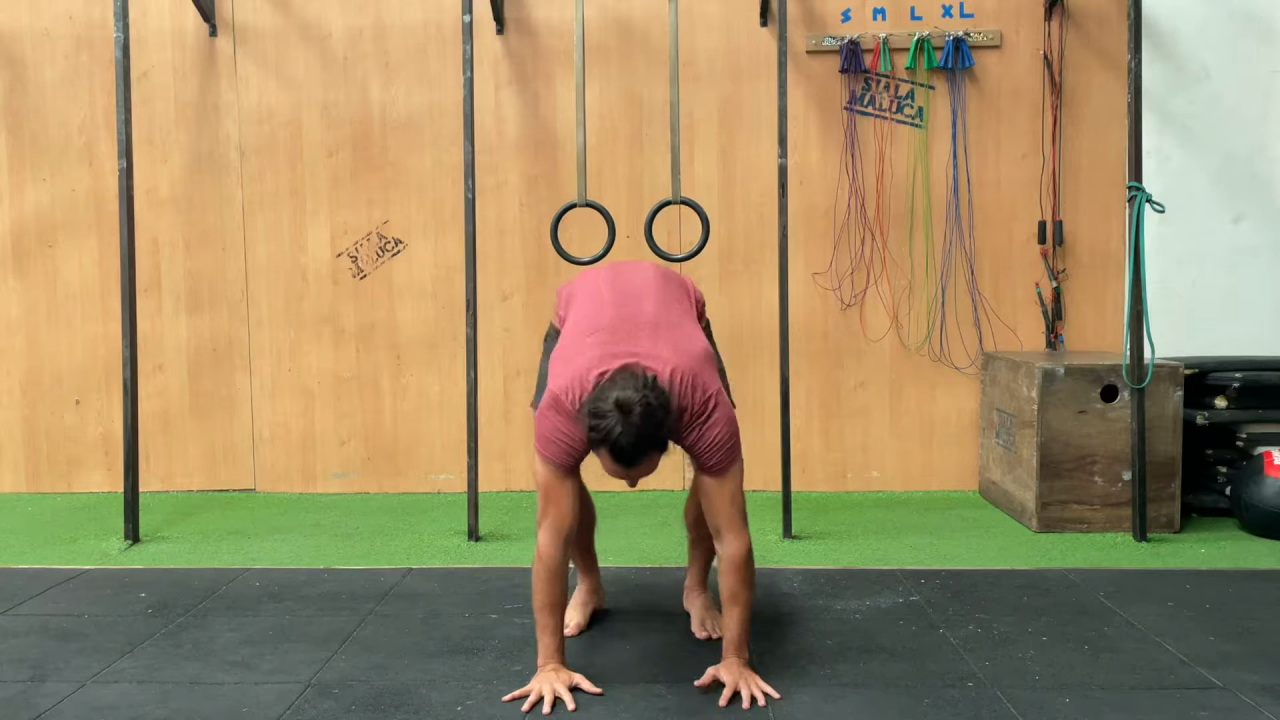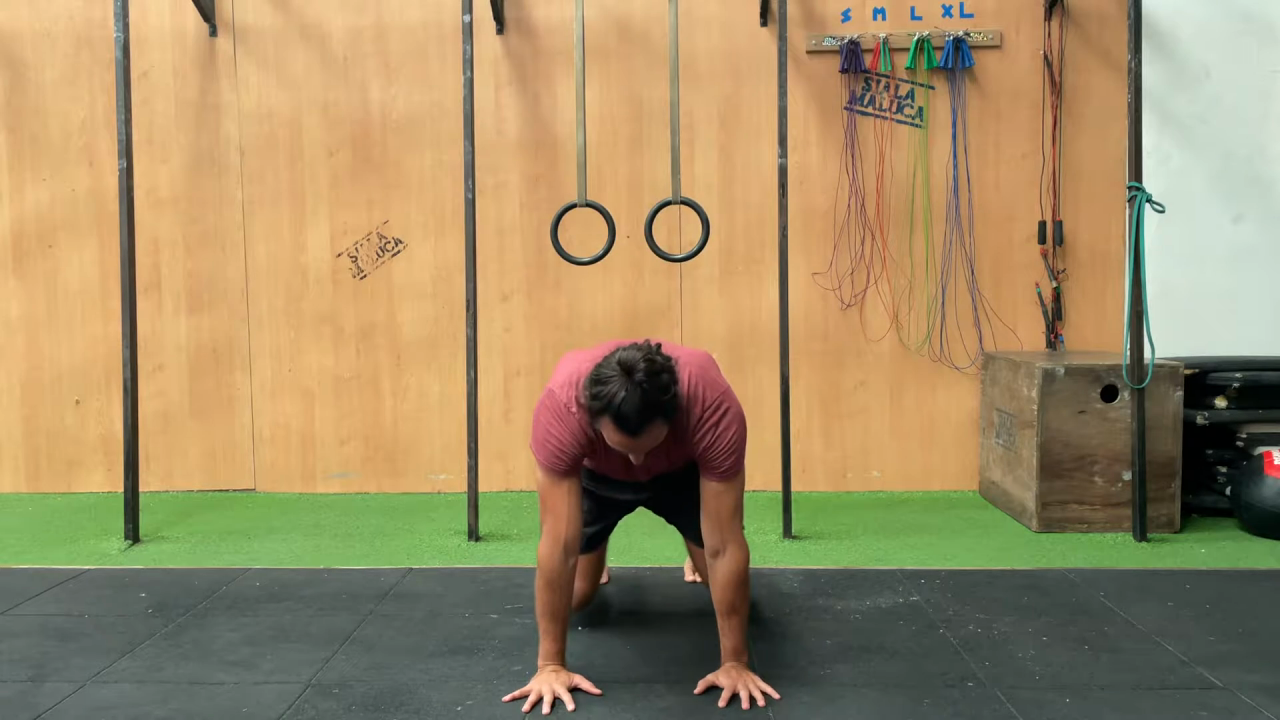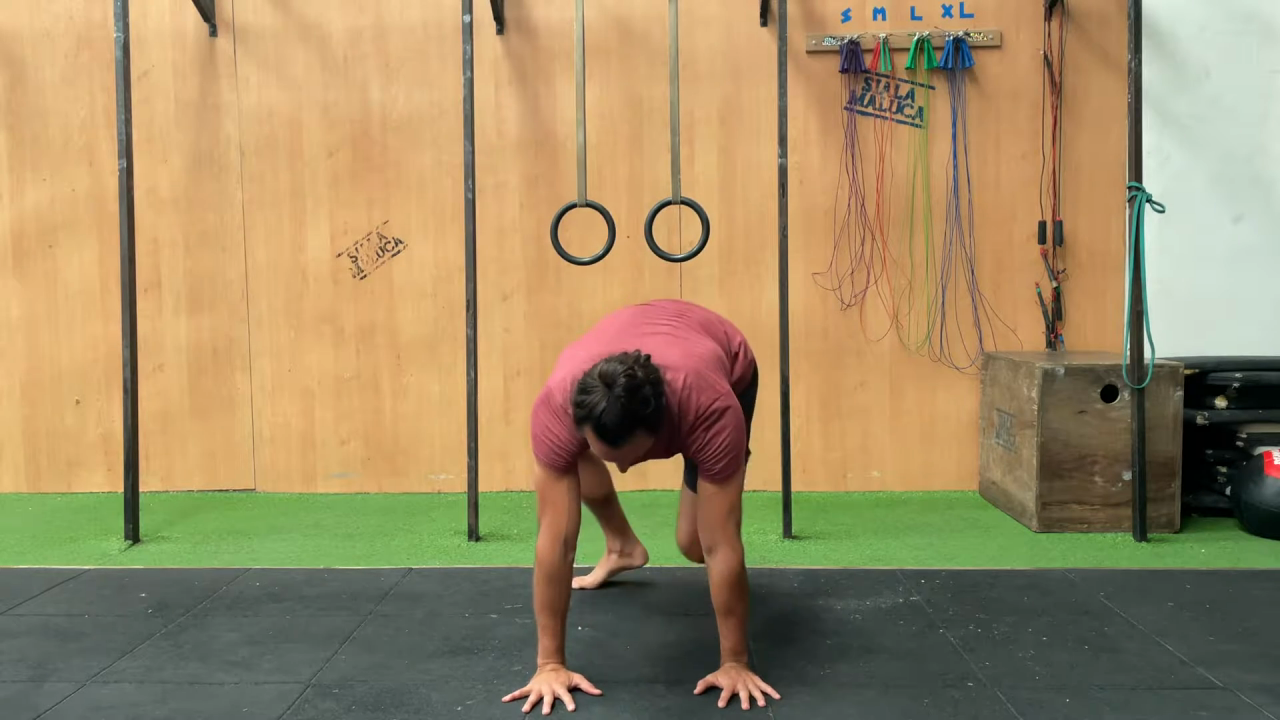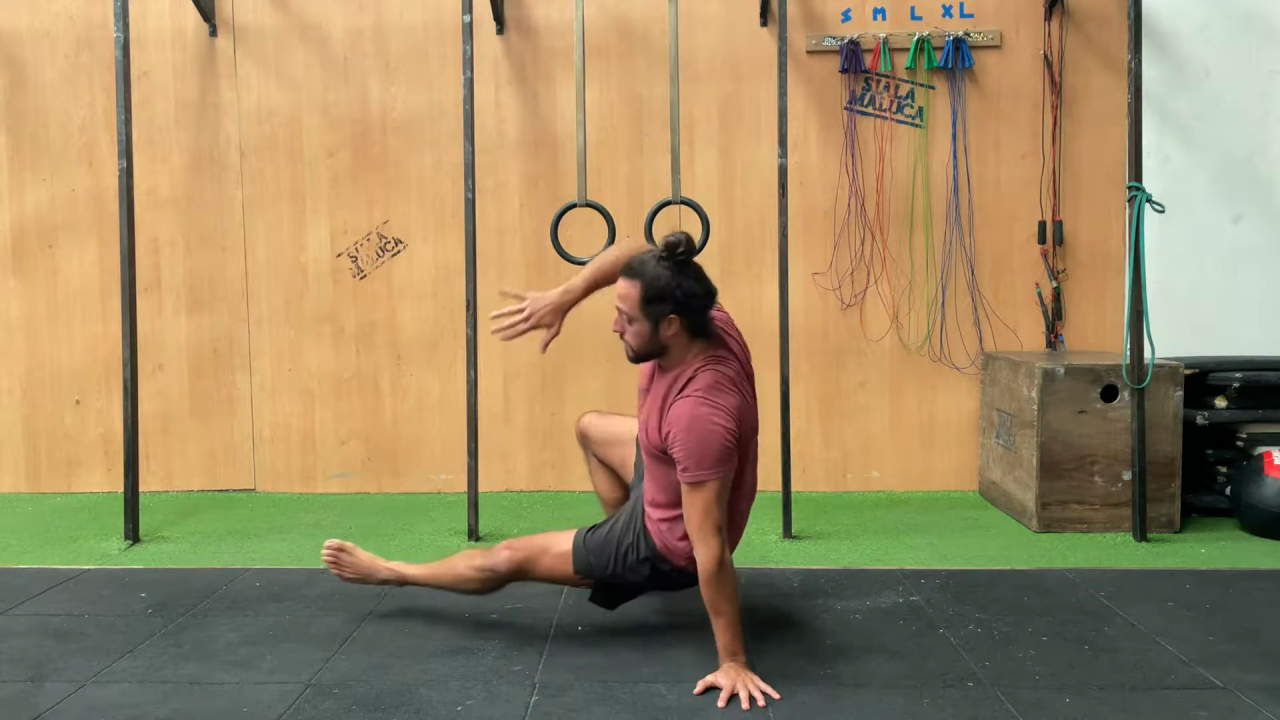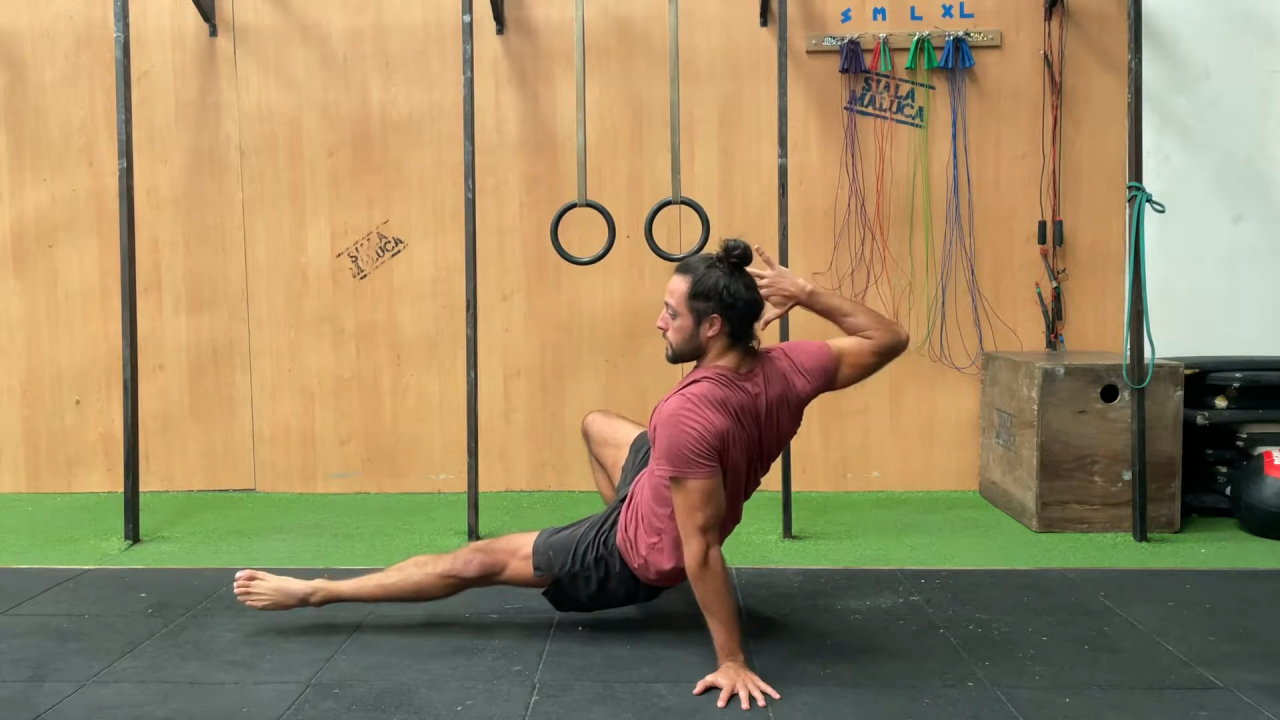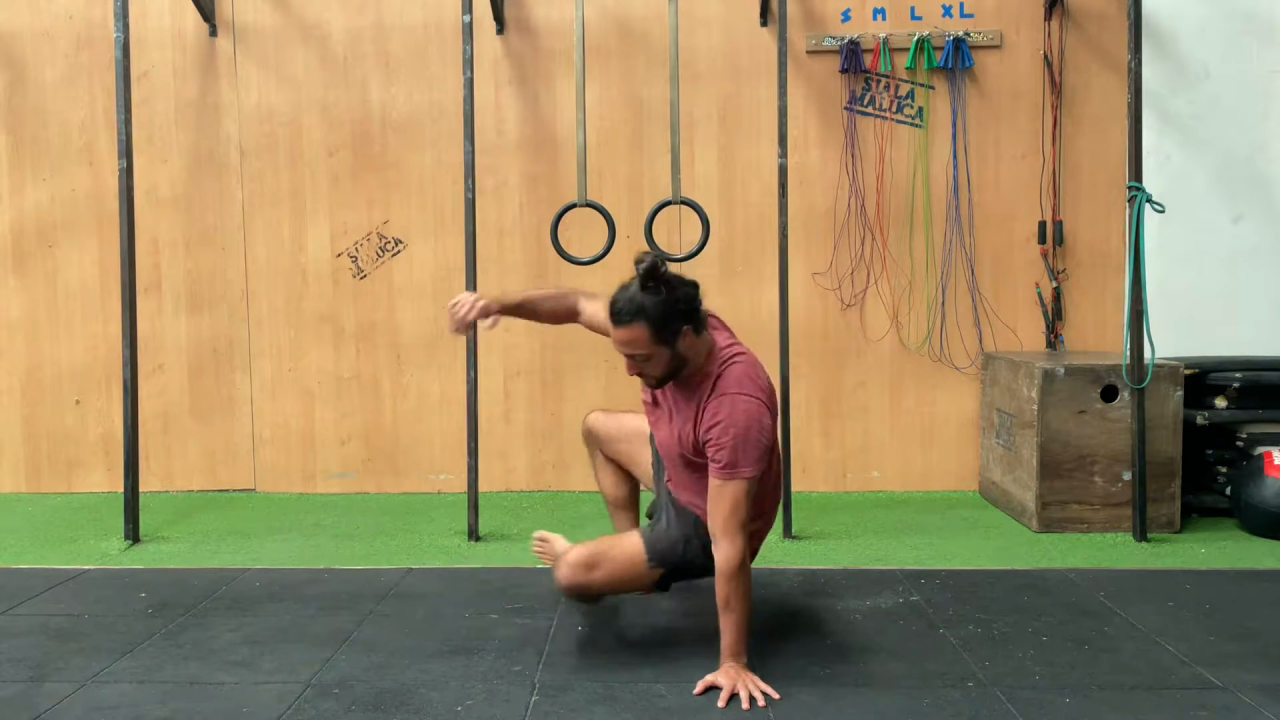
dt=0.7s
person 1, frame 1
left shoulder: (703, 404)
right shoulder: (563, 402)
left elbow: (731, 534)
right elbow: (552, 534)
left wrist: (736, 659)
right wrist: (549, 663)
left knee: (714, 470)
right knee: (558, 482)
left ankle: (696, 586)
right ankle: (589, 583)
person 1, frame 2
left shoulder: (714, 405)
right shoulder: (562, 403)
left elbow: (726, 547)
right elbow: (558, 545)
left wrist: (734, 663)
right wrist: (550, 665)
right knee: (575, 593)
left ankle: (696, 552)
right ankle: (595, 552)
person 1, frame 3
left shoulder: (710, 407)
right shoulder: (559, 403)
left elbow: (720, 548)
right elbow: (556, 539)
left wrist: (735, 663)
right wrist: (549, 662)
left hip: (729, 368)
left knee: (696, 544)
right ankle: (622, 546)
person 1, frame 4
left shoulder: (699, 415)
right shoulder: (703, 320)
left elbow: (709, 551)
right elbow: (629, 255)
left wrist: (732, 663)
right wrist: (561, 299)
left hip: (672, 541)
right hip: (672, 484)
left knee: (511, 558)
right knee: (592, 428)
left ankle: (393, 573)
right ankle: (617, 558)
person 1, frame 5
left shoulder: (688, 415)
right shoulder: (791, 369)
left elbow: (700, 552)
right elbow: (889, 339)
left wrist: (732, 663)
right wrist: (807, 294)
left hip: (639, 555)
right hip: (662, 496)
left knee: (478, 560)
right knee: (595, 425)
left ankle: (314, 593)
person 1, frame 6
left shoulder: (735, 405)
right shoulder: (660, 315)
left elbow: (729, 543)
right elbow: (573, 305)
left wrist: (735, 663)
right wrist: (499, 300)
left hip: (700, 514)
right hip: (683, 470)
left knee: (573, 576)
right knee: (596, 428)
right ankle: (630, 551)
